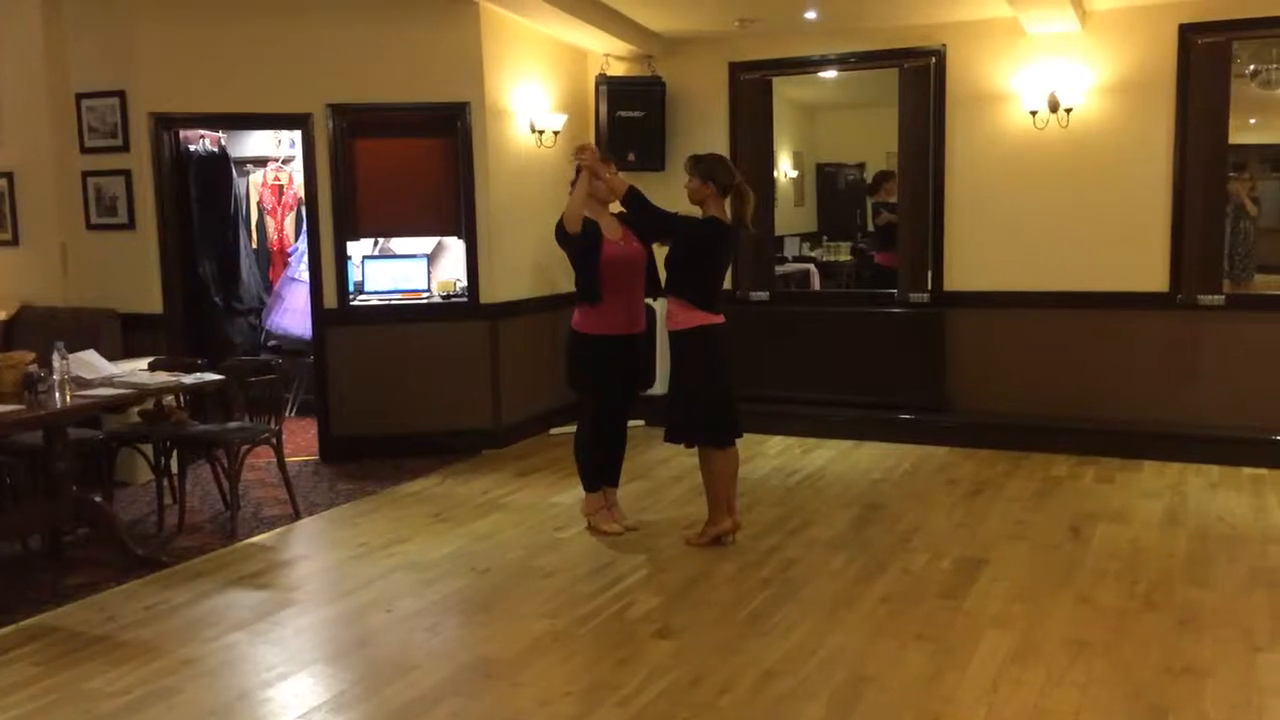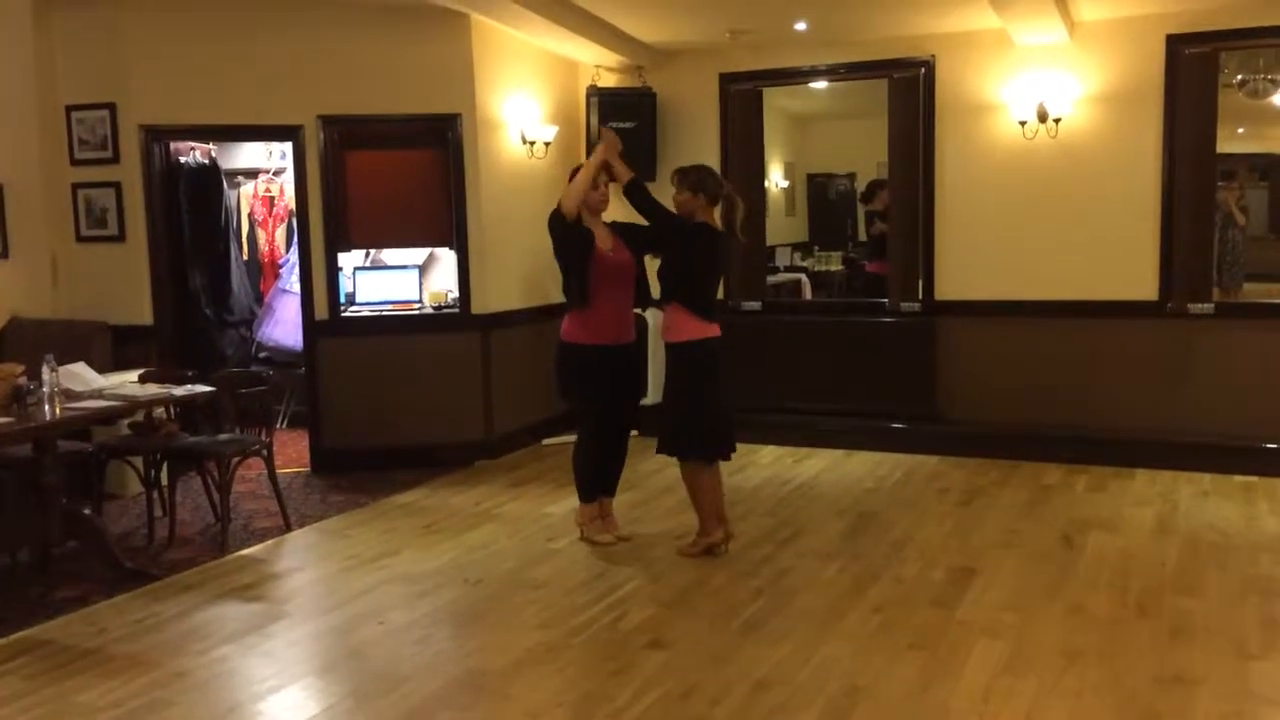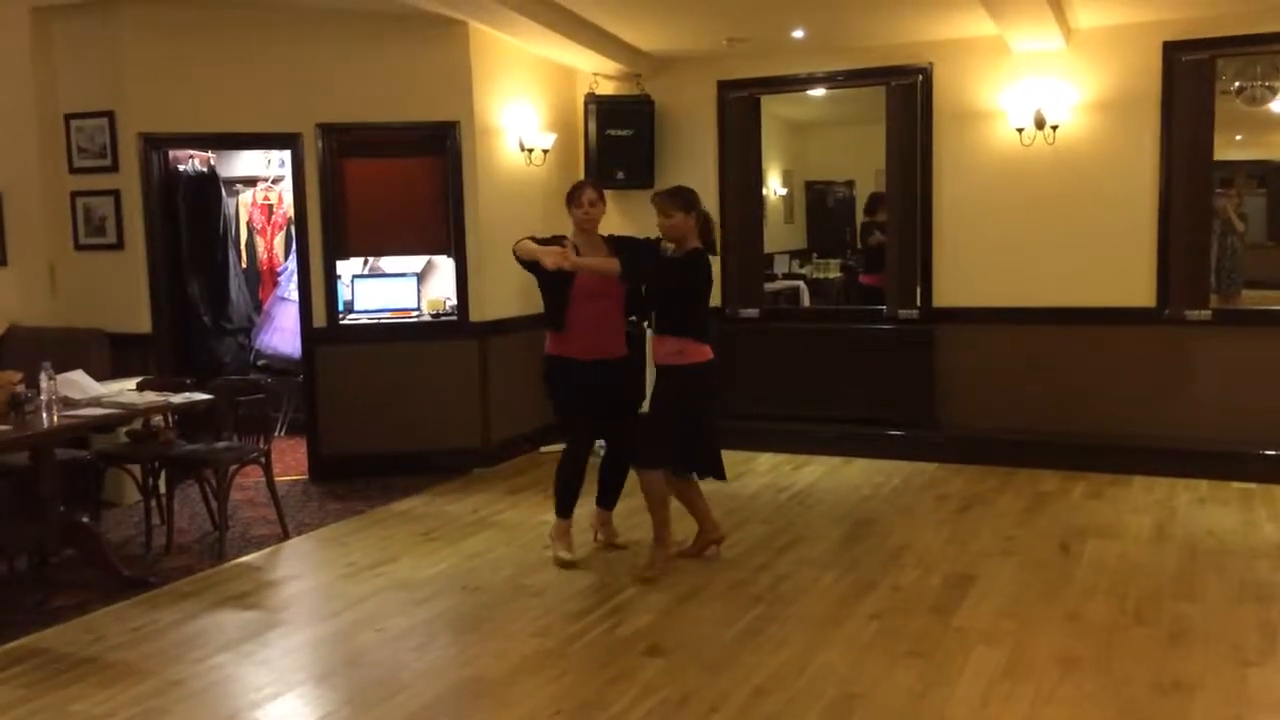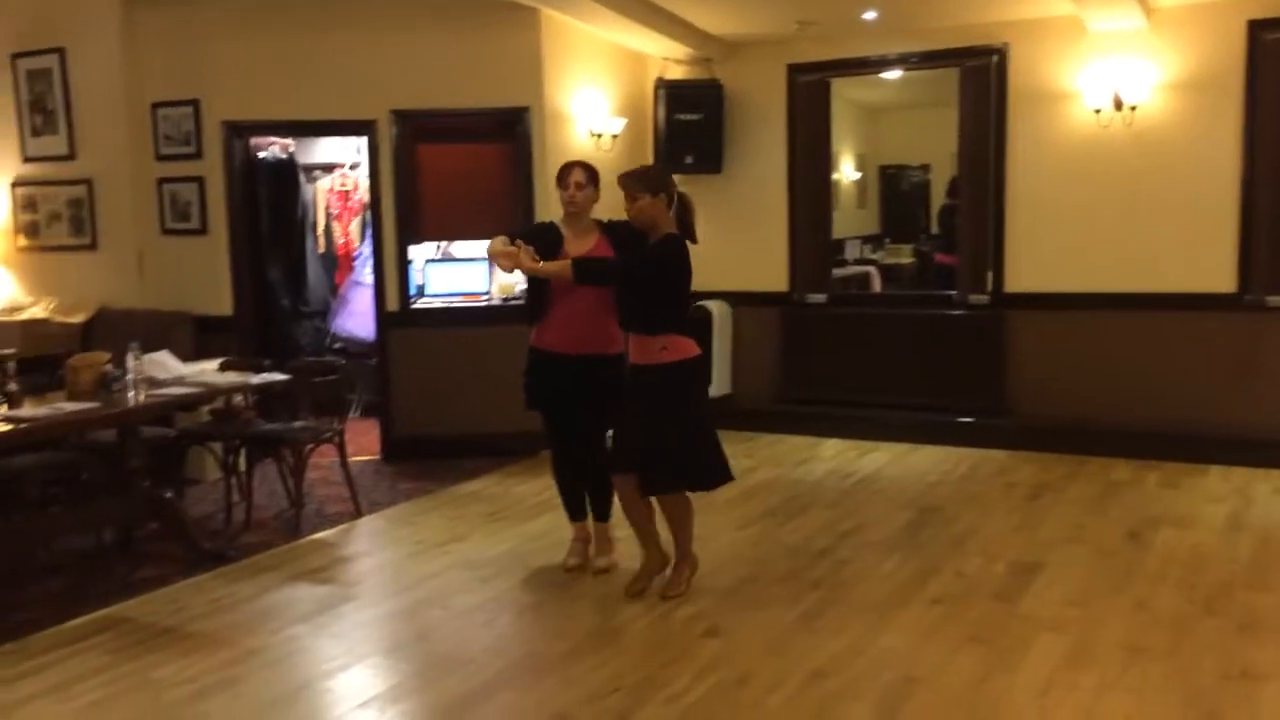
dt=0.7s
person 1, frame 1
left shoulder: (704, 231)
right shoulder: (719, 229)
left elbow: (648, 214)
right elbow: (658, 222)
left wrist: (601, 170)
right wrist: (608, 173)
left hip: (695, 338)
right hip: (708, 335)
left knee: (707, 433)
right knee: (719, 430)
left ankle: (718, 519)
right ankle: (728, 513)
person 1, frame 2
left shoulder: (694, 237)
right shoulder: (707, 238)
left elbow: (644, 202)
right elbow: (657, 237)
left wrist: (613, 158)
left hip: (691, 348)
right hip: (700, 345)
left knee: (690, 443)
right knee: (702, 441)
left ankle: (709, 529)
right ankle: (719, 523)
person 1, frame 3
left shoulder: (693, 264)
right shoulder: (670, 257)
left elbow: (638, 270)
left wrist: (580, 263)
left hip: (688, 371)
right hip: (673, 370)
left knee: (652, 456)
right knee: (671, 457)
left ankle: (661, 543)
right ankle: (709, 528)
person 1, frame 4
left shoulder: (668, 252)
right shoulder: (648, 249)
left elbow: (605, 272)
left wrist: (538, 268)
left hip: (674, 371)
right hip: (643, 371)
left knee: (665, 475)
right knee: (625, 472)
left ankle: (685, 558)
right ankle: (653, 554)
person 2, frame 1
left shoulder: (631, 225)
right shoulder: (581, 227)
right elbow: (567, 228)
right wrist: (585, 172)
left hip: (632, 338)
right hip: (594, 340)
left knee: (619, 420)
right knee: (594, 420)
left ankle: (611, 500)
right ankle: (593, 505)
person 2, frame 2
left shoulder: (625, 234)
right shoulder: (570, 233)
right elbow: (565, 208)
right wrist: (595, 157)
left hip: (623, 347)
right hip: (583, 349)
left knee: (619, 429)
right knee: (593, 430)
left ankle: (606, 509)
right ankle: (588, 514)
person 2, frame 3
left shoulder: (621, 248)
right shoulder: (559, 249)
right elbow: (522, 247)
right wrist: (540, 254)
left hip: (615, 363)
right hip: (568, 364)
left knee: (621, 443)
right knee: (580, 443)
left ankle: (603, 518)
right ankle: (562, 529)
person 2, frame 4
left shoulder: (617, 236)
right shoulder: (542, 235)
right elbow: (501, 244)
right wrist: (502, 253)
left hip: (603, 360)
right hip: (552, 359)
left knee: (591, 445)
right knee: (564, 448)
left ankle: (603, 533)
right ankle: (580, 532)
